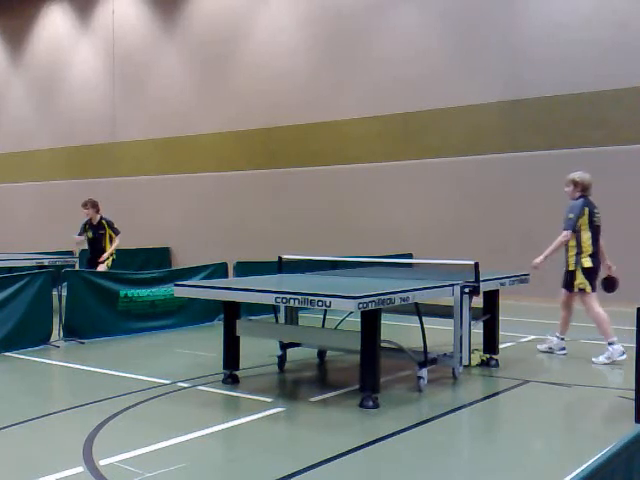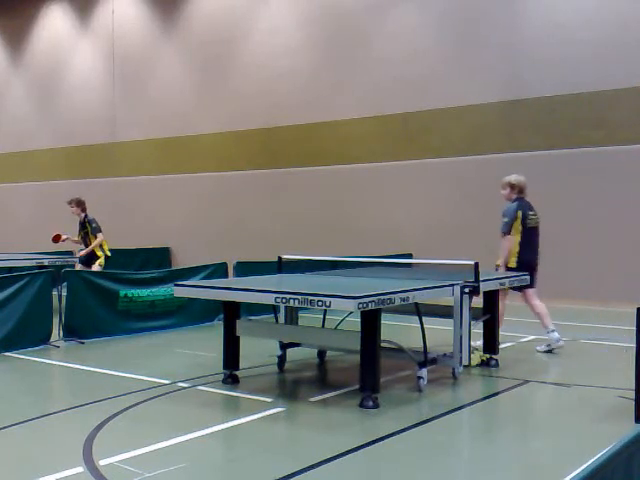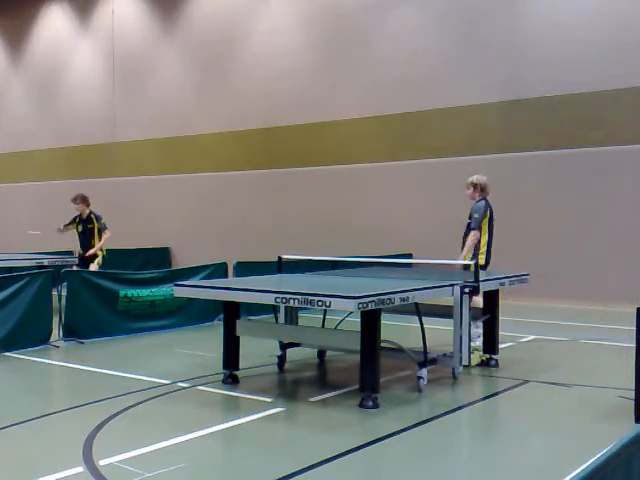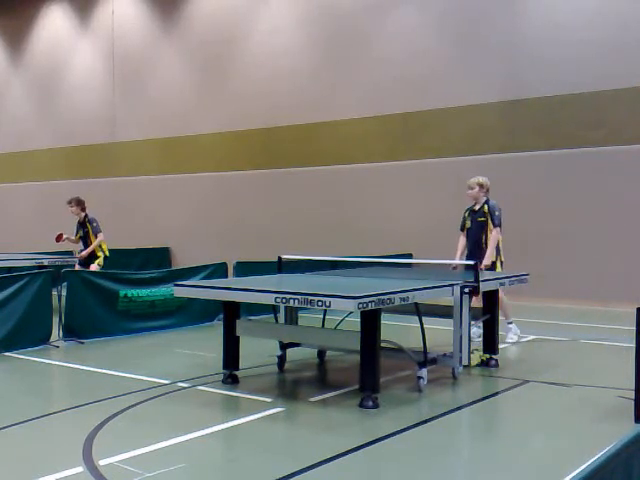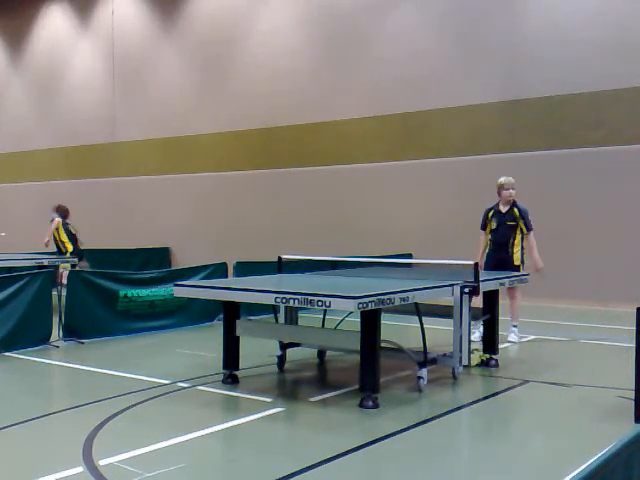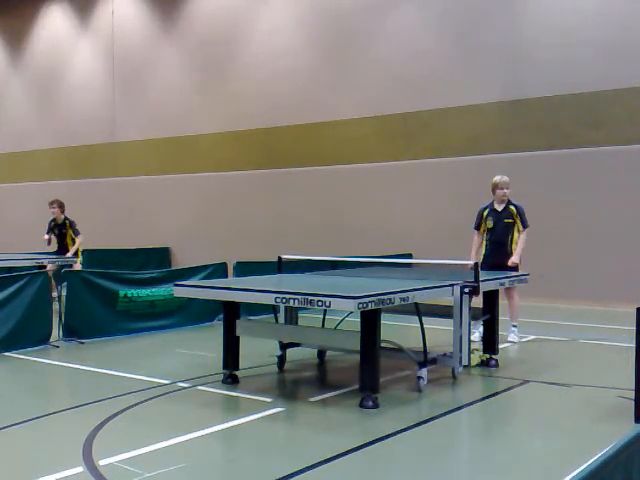
dt=0.7s
person 1, frame 1
left shoulder: (577, 206)
right shoulder: (591, 207)
left elbow: (566, 236)
right elbow: (598, 238)
left wrist: (543, 257)
right wrist: (605, 261)
left hip: (581, 263)
right hip: (589, 261)
left knee: (590, 304)
right knee: (566, 300)
left ankle: (614, 347)
right ankle: (558, 342)
person 1, frame 2
left shoulder: (512, 209)
right shoulder: (530, 209)
left elbow: (507, 239)
left wrist: (500, 264)
left hip: (513, 261)
right hip: (530, 261)
left knee: (499, 297)
right knee: (532, 298)
right ankle: (553, 335)
person 1, frame 3
left shoulder: (479, 207)
right shoulder: (483, 206)
left elbow: (474, 235)
left wrist: (461, 257)
left hip: (475, 258)
right hip: (477, 258)
left knee: (473, 294)
right ankle: (476, 331)
person 1, frame 4
left shoulder: (492, 207)
right shoulder: (468, 212)
left elbow: (495, 233)
right elbow: (463, 236)
left wrist: (488, 257)
right wrist: (457, 257)
left hip: (491, 258)
right hip: (473, 259)
left ankle: (511, 326)
right ankle: (478, 327)
person 1, frame 5
left shoulder: (520, 211)
right shoulder: (490, 212)
left elbow: (529, 235)
right elbow: (485, 235)
left wrist: (536, 259)
right wrist: (480, 257)
left hip: (513, 258)
right hip: (492, 258)
left knee: (513, 291)
left ankle: (514, 328)
right ankle: (481, 326)
person 1, frame 6
left shoulder: (516, 209)
right shoulder: (484, 211)
left elbow: (523, 233)
right elbow: (478, 235)
left wrist: (517, 254)
right wrist: (473, 257)
left hip: (508, 259)
right hip: (489, 259)
left knee: (510, 291)
left ankle: (514, 328)
right ankle: (481, 326)
